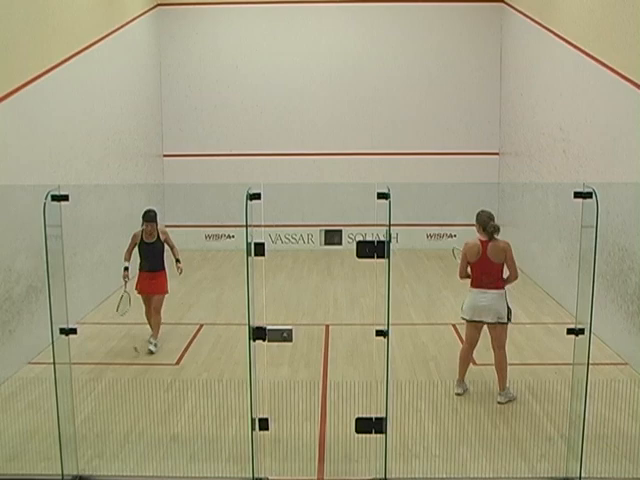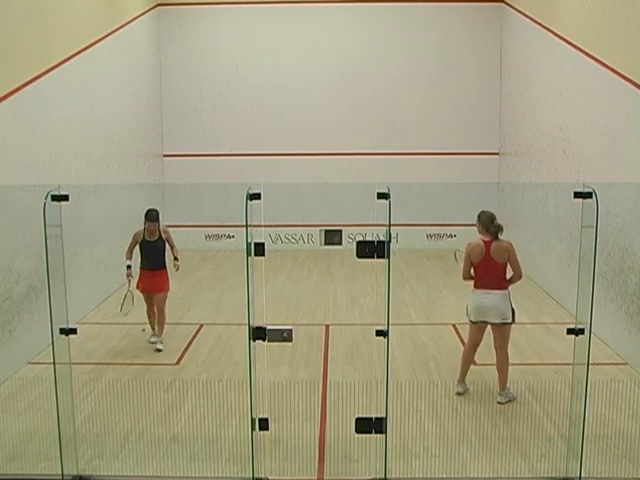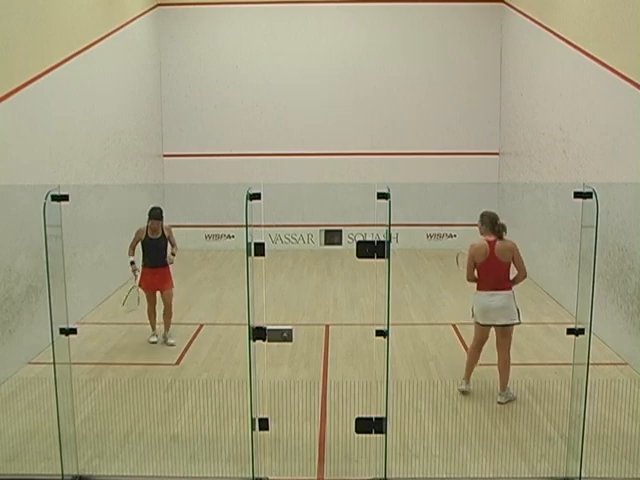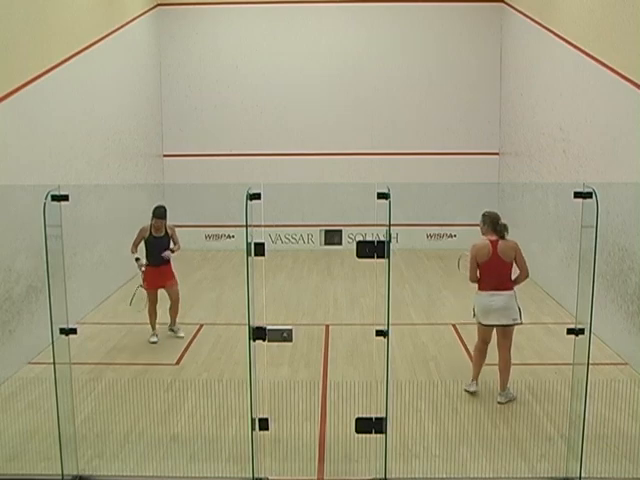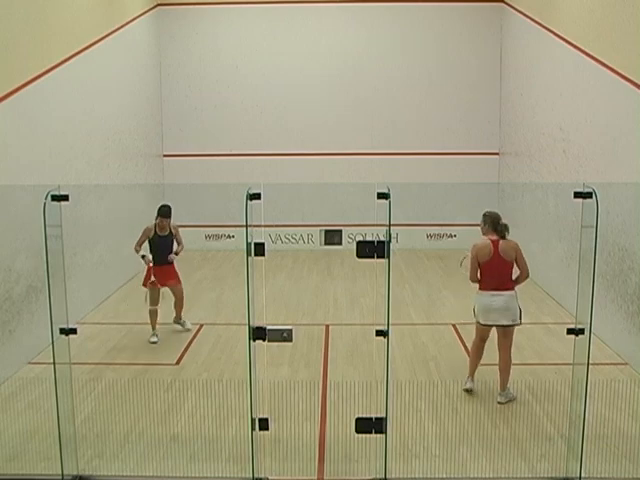
dt=0.1s
person 1, frame 1
left shoulder: (469, 246)
right shoulder: (503, 246)
left elbow: (462, 274)
right elbow: (514, 275)
left hip: (475, 297)
right hip: (496, 299)
left knee: (469, 343)
right knee: (499, 348)
left ankle: (460, 384)
right ankle: (503, 392)
person 1, frame 2
left shoulder: (472, 246)
right shoulder: (506, 246)
left elbow: (465, 276)
right elbow: (518, 275)
left hip: (479, 298)
right hip: (500, 300)
left knee: (472, 344)
right knee: (501, 348)
left ankle: (460, 383)
right ankle: (503, 392)
person 1, frame 3
left shoulder: (475, 247)
right shoulder: (510, 246)
left elbow: (469, 278)
right elbow: (522, 273)
left hip: (482, 299)
right hip: (504, 300)
left knee: (477, 343)
right knee: (504, 349)
left ankle: (465, 381)
right ankle: (503, 392)
person 1, frame 4
left shoulder: (477, 247)
right shoulder: (512, 246)
left elbow: (472, 278)
right elbow: (524, 273)
left hip: (484, 299)
right hip: (506, 300)
left knee: (482, 343)
right knee: (504, 349)
left ankle: (473, 382)
right ankle: (503, 392)
person 1, frame 5
left shoulder: (478, 247)
right shoulder: (513, 246)
left elbow: (473, 278)
right elbow: (525, 274)
left hip: (485, 299)
right hip: (507, 300)
left knee: (479, 341)
right knee: (505, 349)
left ankle: (470, 379)
right ankle: (503, 392)
person 2, frame 1
left shoulder: (163, 233)
right shoulder: (137, 235)
left elbow: (173, 247)
right elbow: (128, 252)
left wrist: (178, 261)
right wrist: (126, 268)
left hip: (160, 275)
right hip: (144, 275)
left knee: (157, 309)
right knee: (148, 307)
left ankle: (154, 341)
right ankle: (153, 332)
person 2, frame 2
left shoulder: (164, 232)
right shoulder: (138, 234)
left elbow: (173, 246)
right elbow: (129, 250)
left wrist: (176, 259)
right wrist: (128, 266)
left hip: (161, 274)
right hip: (145, 274)
left knee: (160, 307)
right knee: (149, 306)
left ankle: (159, 339)
right ankle: (154, 332)
person 2, frame 3
left shoulder: (167, 230)
right shoulder: (141, 232)
left elbow: (174, 246)
right elbow: (131, 248)
left wrist: (172, 255)
right wrist: (133, 263)
left hip: (164, 271)
right hip: (148, 272)
left knee: (168, 304)
right knee: (151, 304)
left ankle: (167, 334)
right ankle: (153, 332)
person 2, frame 4
left shoulder: (170, 229)
right shoulder: (144, 230)
left elbow: (178, 245)
right elbow: (134, 247)
left wrist: (171, 251)
right wrist: (137, 259)
left hip: (166, 269)
right hip: (150, 271)
left knee: (175, 299)
right knee: (152, 303)
left ankle: (173, 325)
right ankle: (154, 332)
person 2, frame 5
left shoulder: (173, 228)
right shoulder: (149, 230)
left elbow: (181, 244)
right elbow: (137, 247)
left wrist: (175, 253)
right wrist: (143, 256)
left hip: (169, 268)
right hip: (154, 269)
left knee: (179, 296)
right knee: (154, 302)
left ankle: (179, 319)
right ankle: (154, 332)
